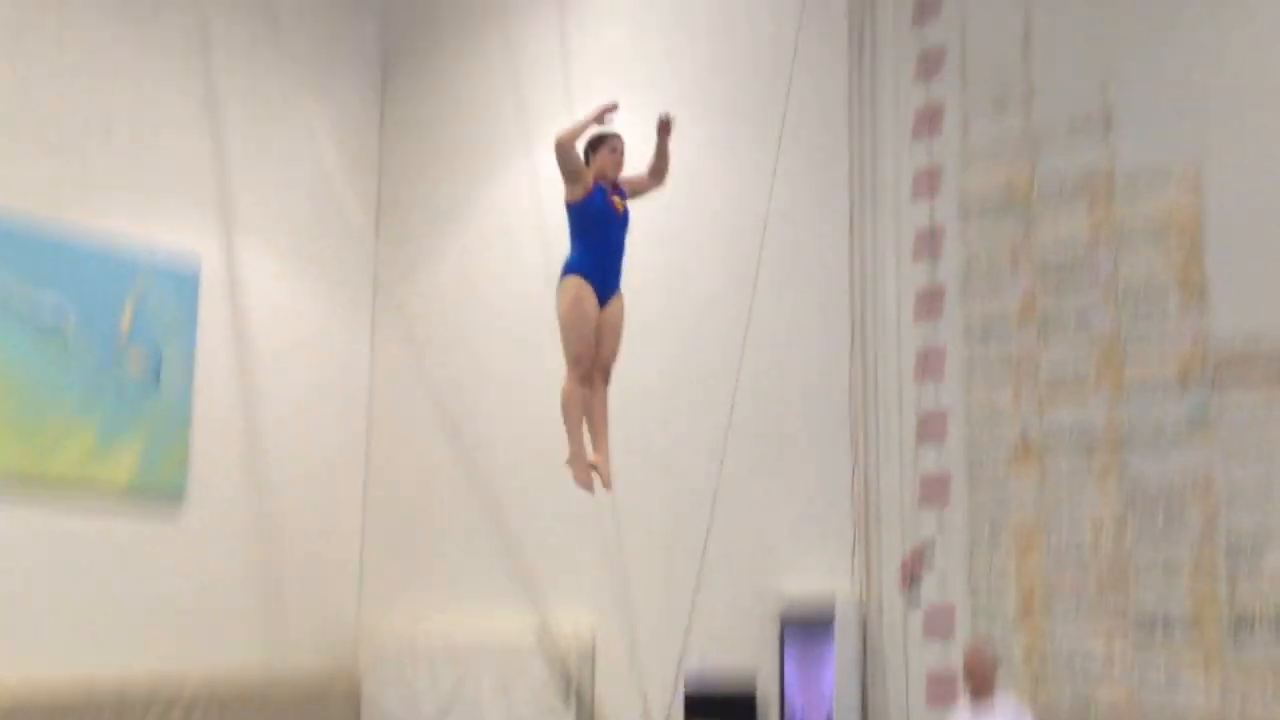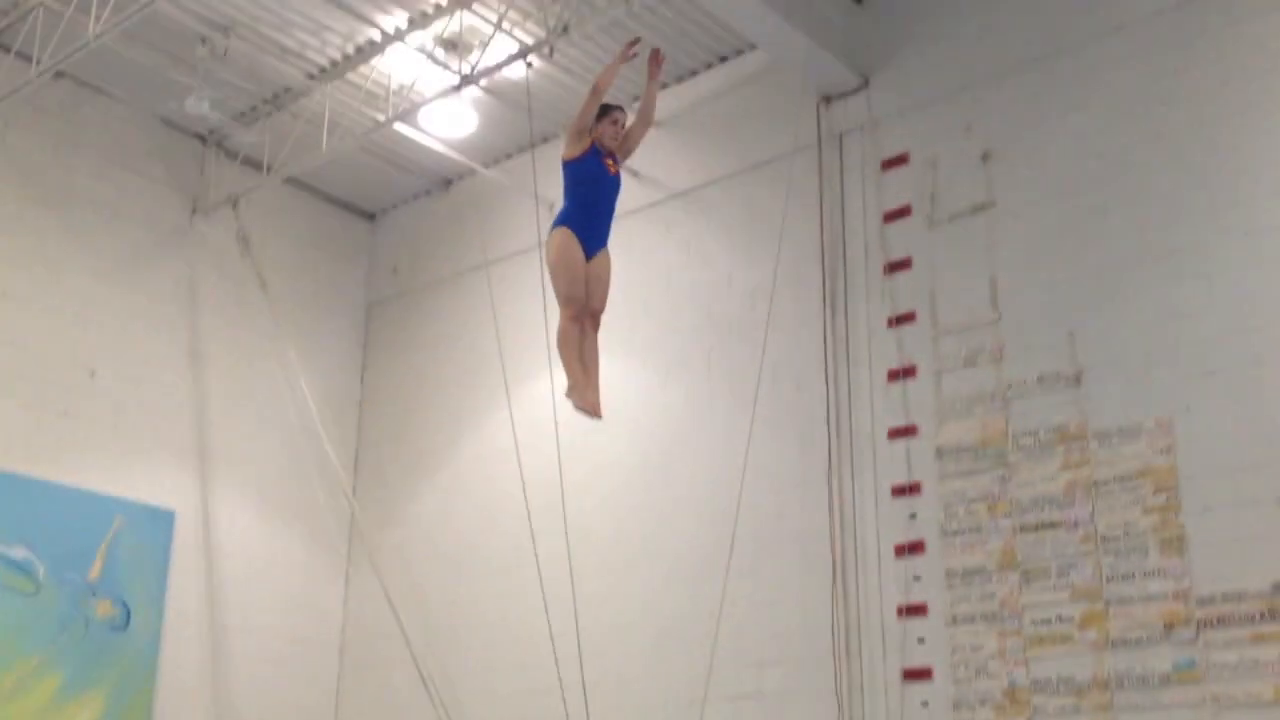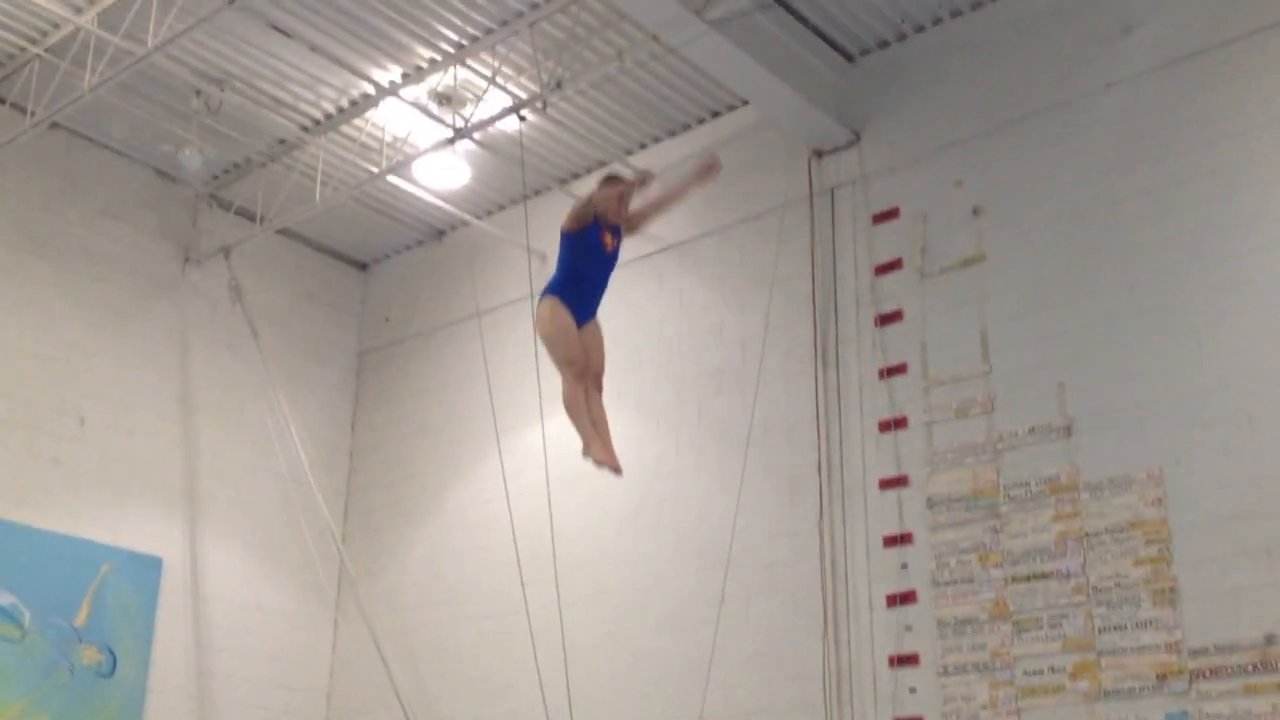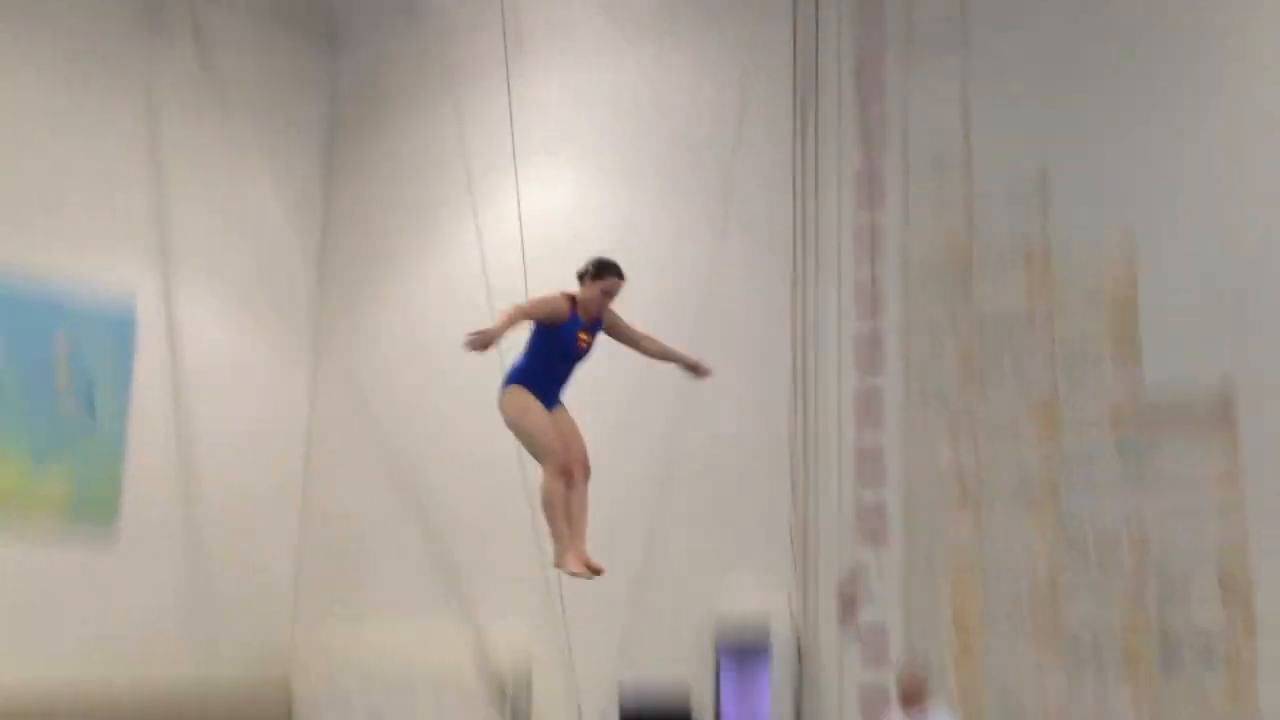
dt=0.4s
person 1, frame 1
left shoulder: (621, 189)
right shoulder: (581, 182)
left elbow: (657, 176)
right elbow: (562, 143)
left wrist: (663, 140)
right wrist: (593, 118)
left hip: (611, 290)
right hip: (580, 280)
left knee: (601, 374)
right knee: (580, 369)
left ankle: (600, 451)
right ankle: (577, 451)
person 1, frame 2
left shoulder: (615, 157)
right shoulder: (578, 143)
left elbow: (645, 120)
right elbow: (595, 92)
left wrist: (653, 77)
right wrist: (619, 61)
left hip: (598, 245)
right hip: (568, 234)
left knee: (592, 318)
right knee: (572, 312)
left ankle: (591, 391)
right ankle: (576, 385)
person 1, frame 3
left shoulder: (619, 228)
right shoulder: (581, 218)
left elbow: (657, 206)
right elbow: (595, 198)
left wrist: (694, 179)
right wrist: (629, 186)
left hip: (586, 315)
right hip: (556, 305)
left knee: (593, 381)
right knee: (574, 373)
left ankle: (605, 448)
right ankle: (591, 443)
person 1, frame 4
left shoulder: (602, 317)
right shoulder: (559, 306)
left elbow: (640, 341)
right elbow: (520, 311)
left wrist: (684, 360)
right wrist: (495, 331)
left hip: (549, 401)
right hip: (519, 392)
left knee: (579, 468)
right knee: (559, 464)
left ankle: (578, 548)
right ankle: (566, 551)
